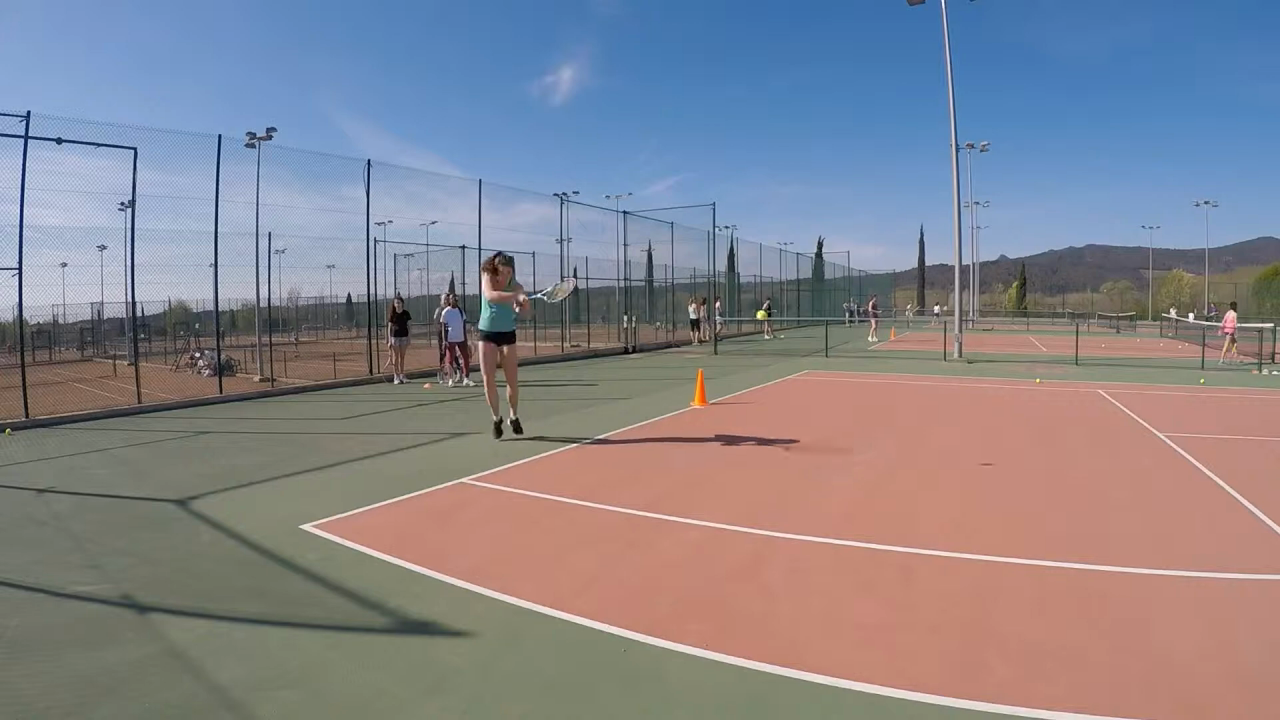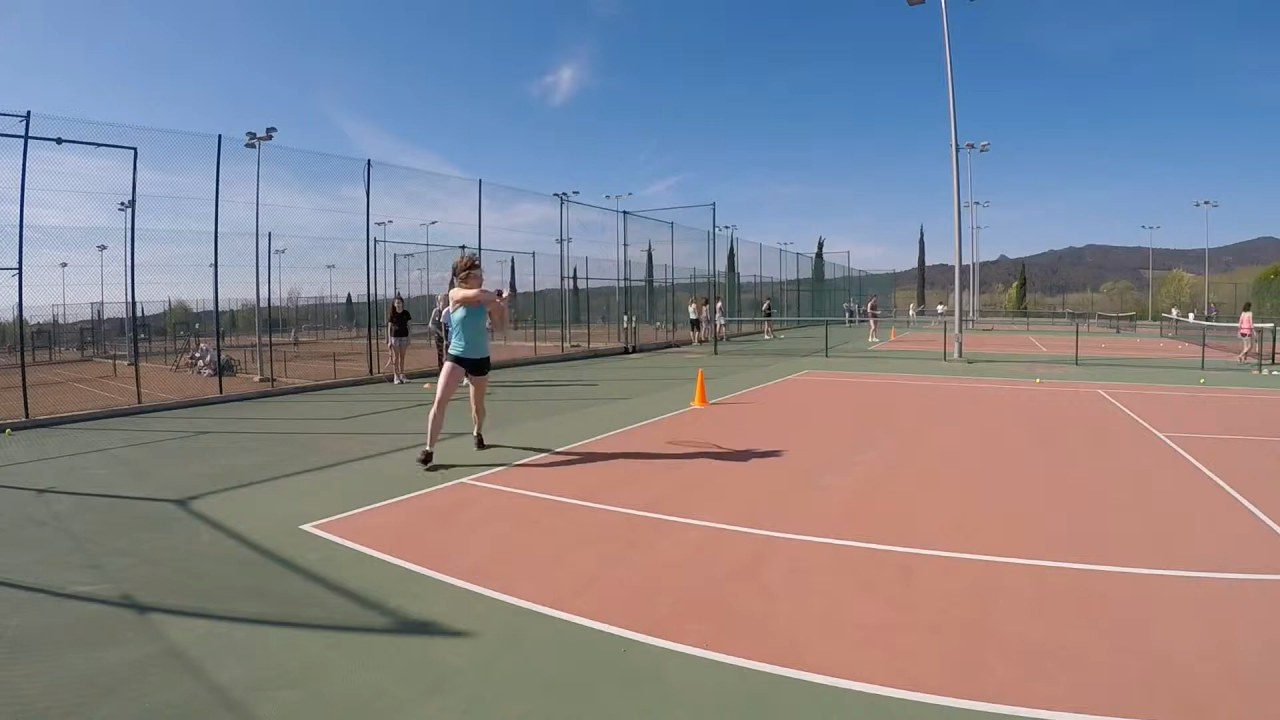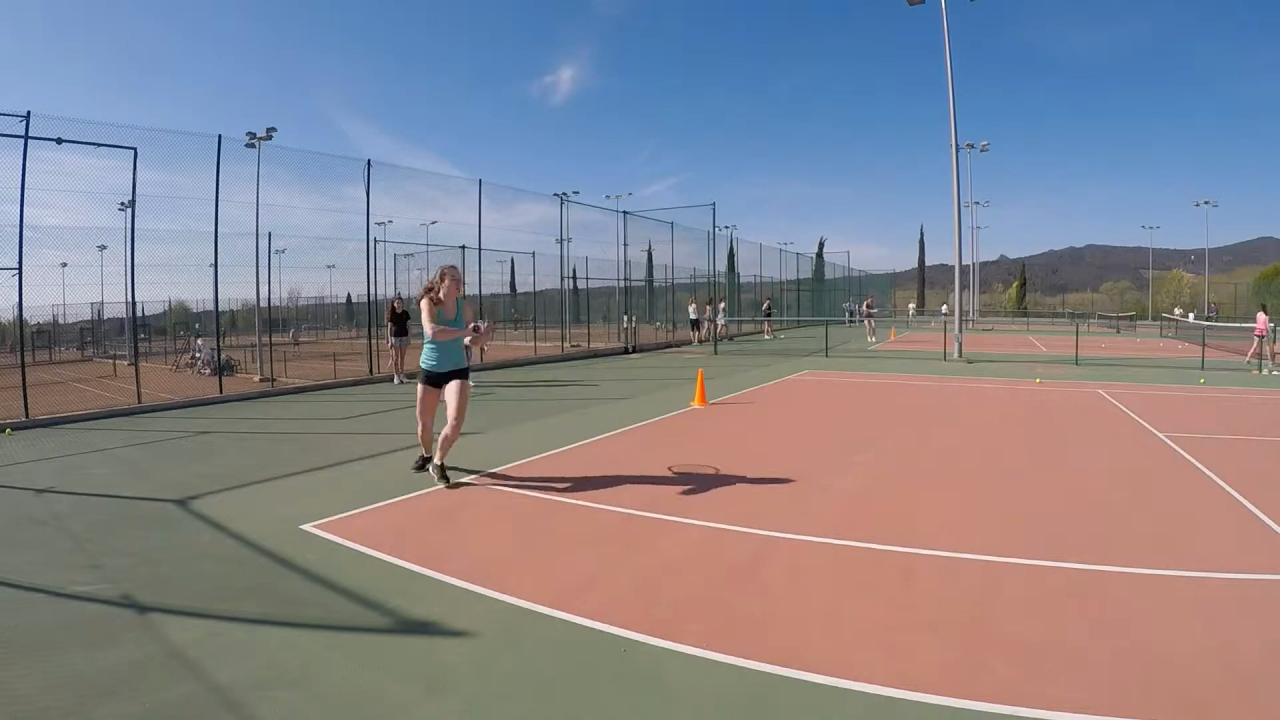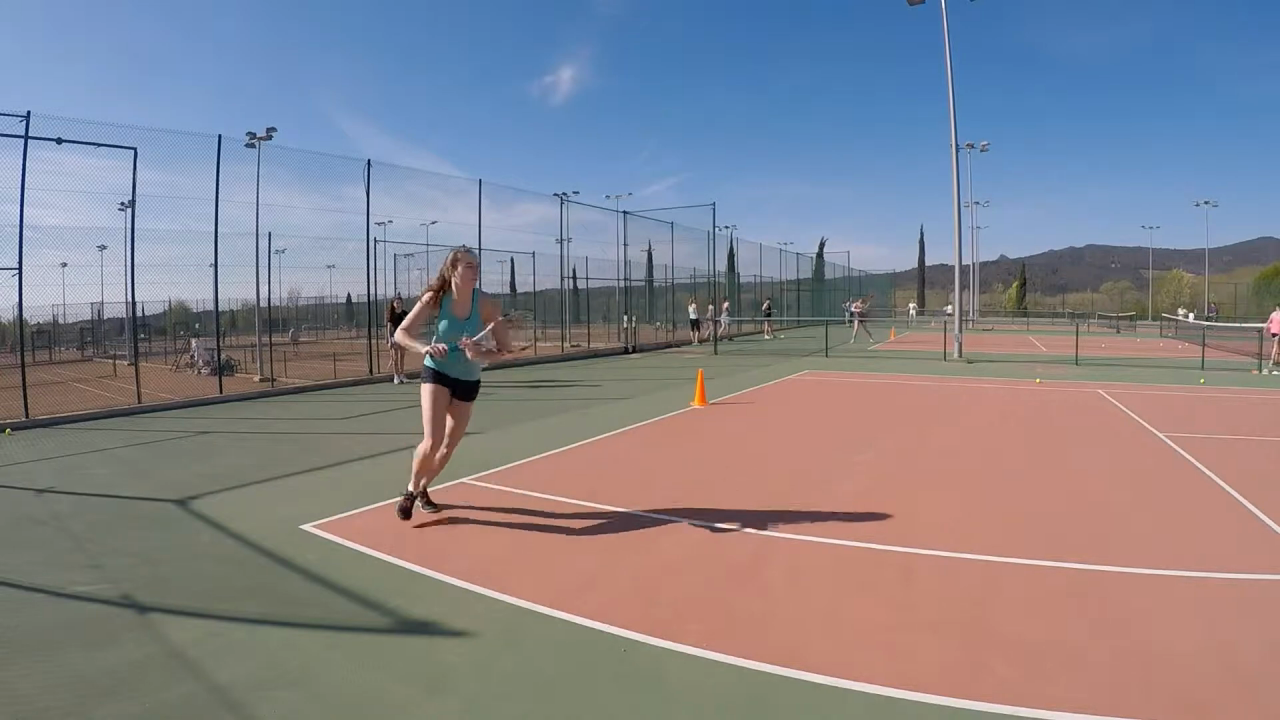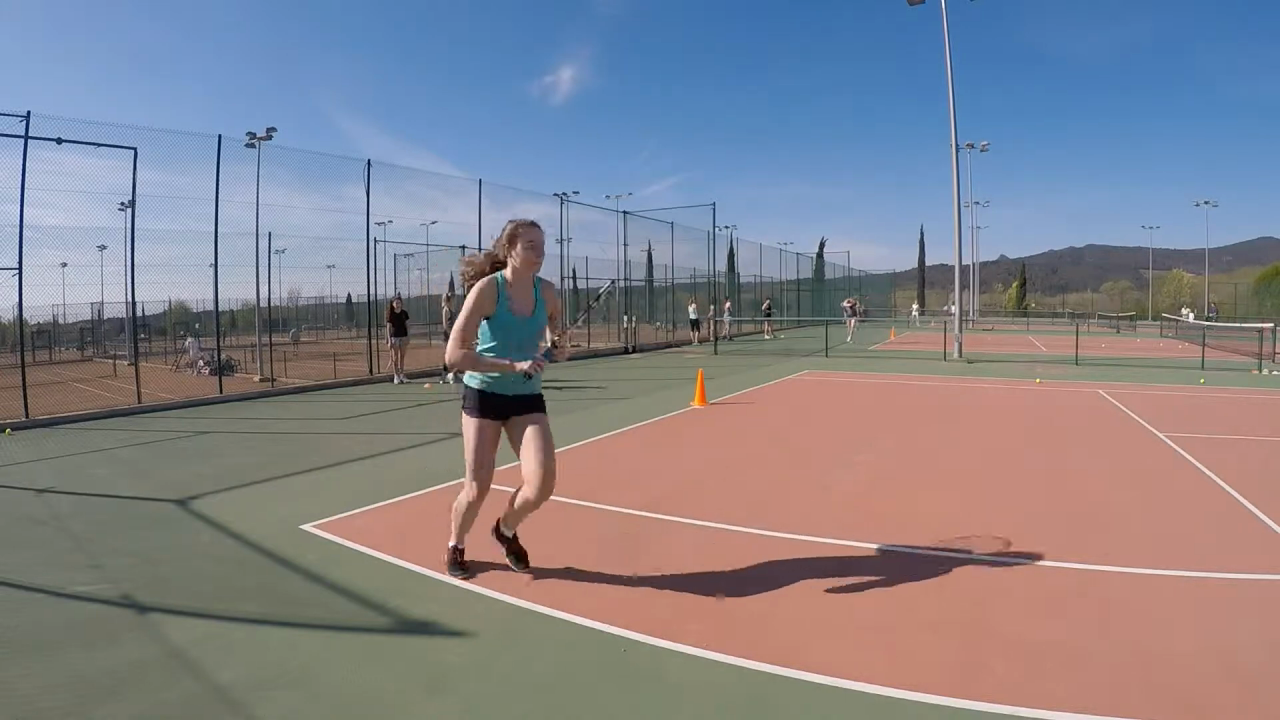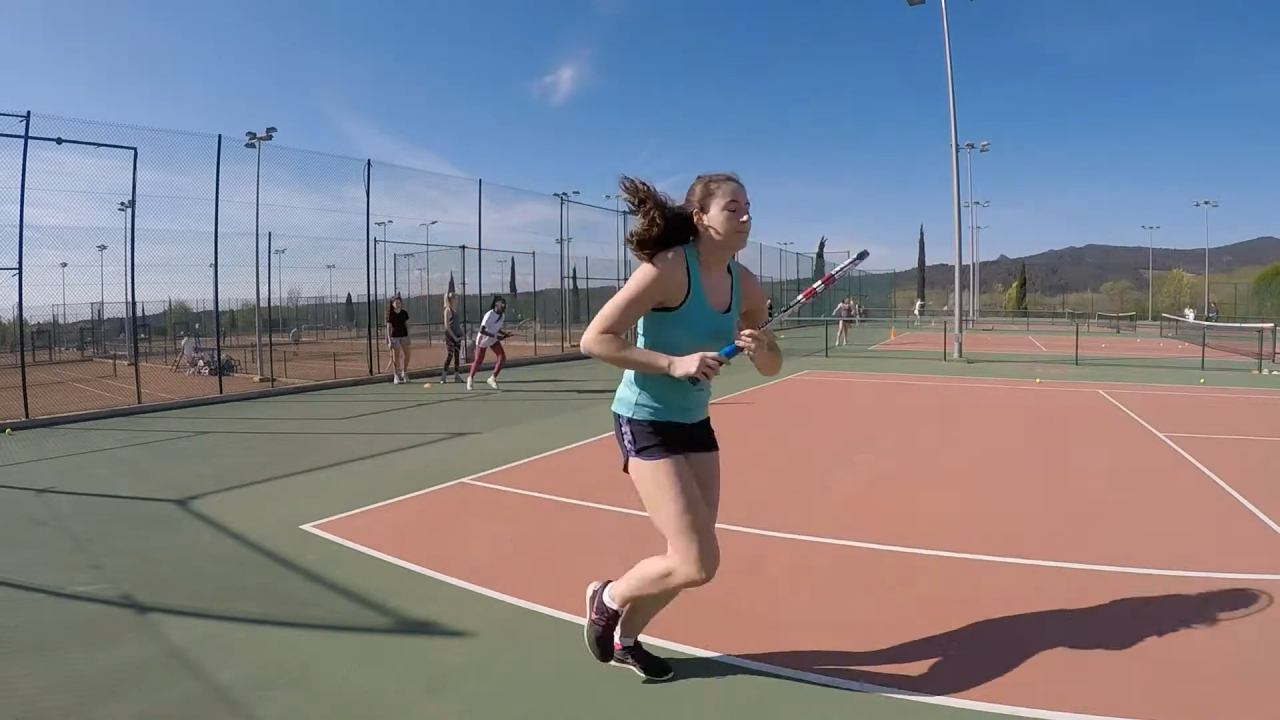
dt=0.3s
person 1, frame 1
left shoulder: (516, 287)
right shoulder: (488, 277)
left elbow: (523, 313)
right elbow: (490, 295)
left wrist: (523, 309)
right wrist: (516, 296)
left hip: (507, 334)
right hip: (487, 333)
left knee: (511, 381)
right knee: (488, 379)
person 1, frame 2
left shoulder: (485, 300)
right shoulder: (455, 294)
left elbow: (500, 324)
right elbow: (477, 293)
left wrist: (501, 304)
right wrist: (495, 298)
left hip: (480, 359)
right hip: (456, 357)
left knee: (477, 406)
right knee: (440, 401)
left ankle: (477, 432)
person 1, frame 3
left shoulder: (465, 308)
right shoulder: (428, 303)
right elbow: (432, 333)
left wrist: (482, 336)
right wrist: (466, 331)
left hip: (457, 371)
right hip: (430, 371)
left knee: (454, 423)
right knee: (424, 425)
left ankle: (438, 462)
right ankle: (426, 455)
person 1, frame 4
left shoulder: (487, 304)
right shoulder: (434, 297)
left elbow: (505, 349)
right elbow: (400, 335)
left wrist: (480, 355)
right wrist: (424, 348)
left hip: (468, 381)
right hip: (437, 373)
left knee: (448, 448)
right knee: (432, 442)
left ankle: (422, 487)
right ankle: (412, 490)
person 1, frame 5
left shoulder: (547, 291)
right shoulder: (485, 290)
right elbow: (454, 356)
left wrist: (555, 351)
right wrist: (514, 367)
left hip: (526, 398)
right hip: (483, 394)
left knee: (541, 487)
right knee: (478, 488)
left ankle: (507, 528)
right ankle: (455, 546)
person 1, frame 6
left shoulder: (746, 283)
right shoulder: (664, 268)
left elbow: (771, 366)
right elbow: (593, 340)
left wrist: (757, 343)
right wrist: (673, 365)
left hip: (692, 423)
right hip: (644, 422)
left knee: (694, 556)
right knee: (697, 567)
left ankle: (623, 637)
right ankle: (609, 597)
